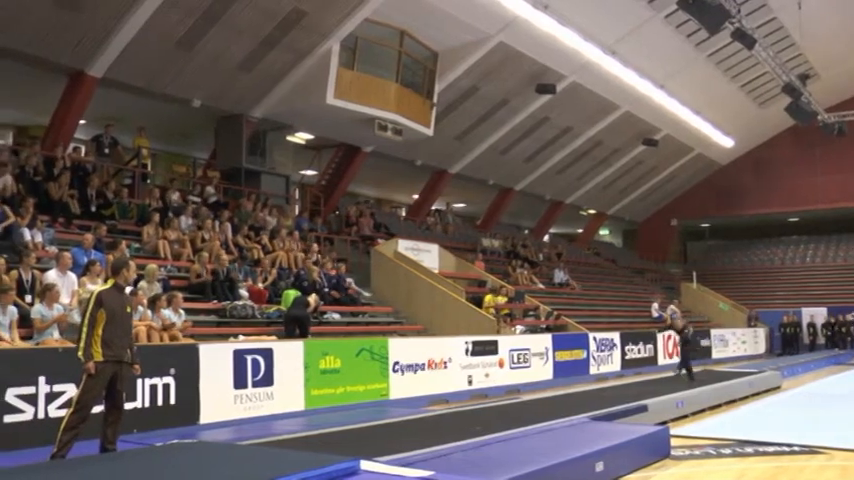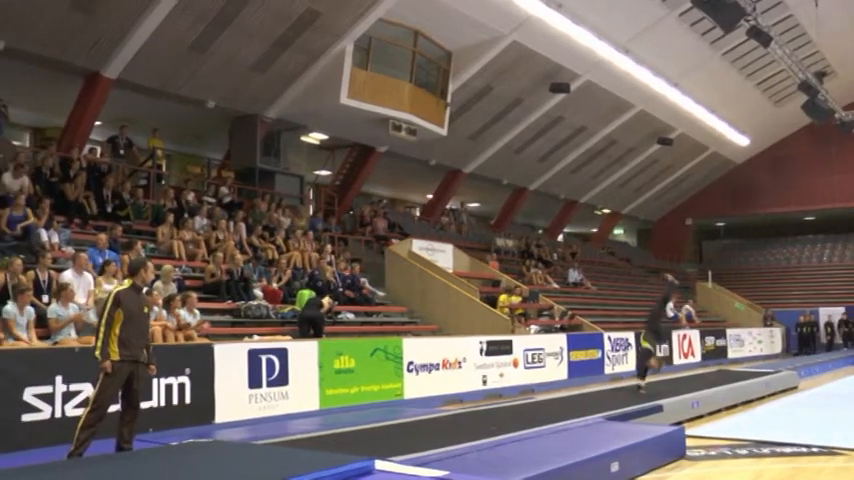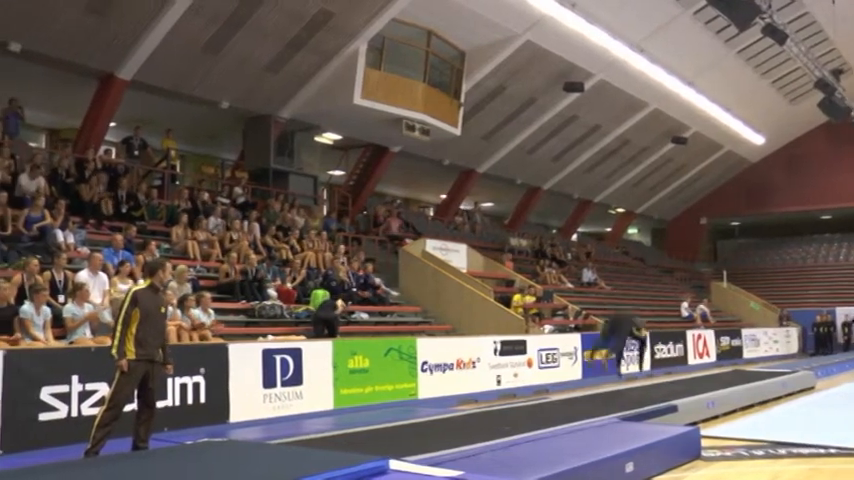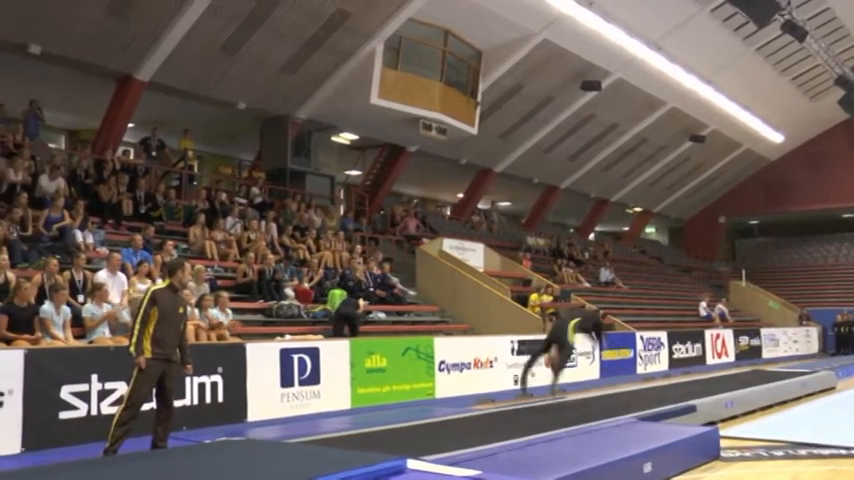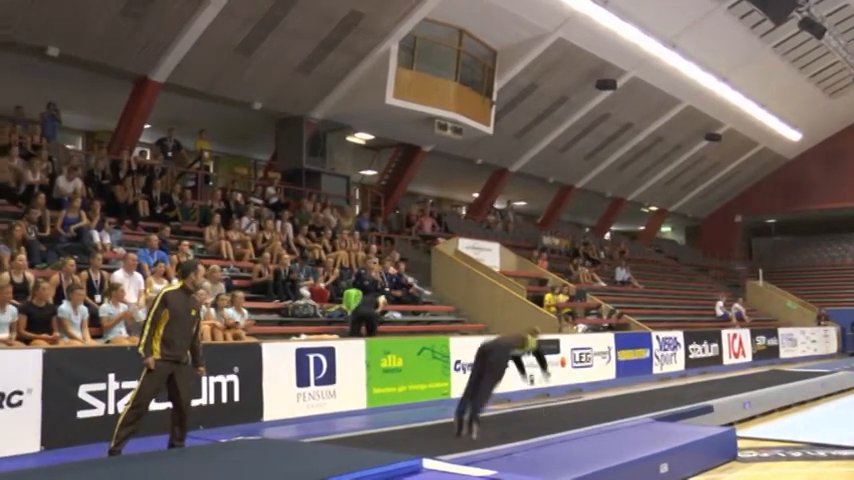
dt=0.3s
person 1, frame 1
left shoulder: (127, 300)
right shoulder: (101, 294)
right elbow: (86, 326)
left wrist: (133, 359)
right wrist: (86, 357)
left hip: (121, 362)
right hip: (100, 360)
left knee: (115, 408)
right knee: (81, 407)
left ankle: (108, 449)
right ankle: (59, 453)
person 1, frame 2
left shoulder: (144, 300)
right shoulder: (119, 294)
right elbow: (104, 325)
left wrist: (149, 360)
right wrist: (103, 356)
left hip: (137, 362)
right hip: (117, 360)
left knee: (132, 407)
right knee: (99, 406)
left ankle: (124, 448)
right ankle: (76, 451)
person 1, frame 3
left shoulder: (161, 300)
right shoulder: (136, 293)
right elbow: (121, 324)
left wrist: (166, 359)
right wrist: (119, 355)
left hip: (153, 361)
right hip: (133, 359)
left knee: (148, 406)
right knee: (115, 404)
left ankle: (140, 447)
right ankle: (92, 450)
person 1, frame 4
left shoulder: (181, 301)
right shoulder: (155, 293)
right elbow: (139, 322)
left wrist: (185, 360)
right wrist: (137, 352)
left hip: (170, 360)
right hip: (150, 358)
left knee: (166, 406)
right knee: (133, 403)
left ankle: (159, 446)
right ankle: (111, 448)
person 1, frame 5
left shoulder: (195, 304)
right shoulder: (167, 295)
right elbow: (150, 323)
left wrist: (199, 362)
right wrist: (146, 353)
left hip: (181, 362)
right hip: (159, 359)
left knee: (183, 406)
right knee: (139, 403)
left ankle: (176, 446)
right ankle: (115, 448)
